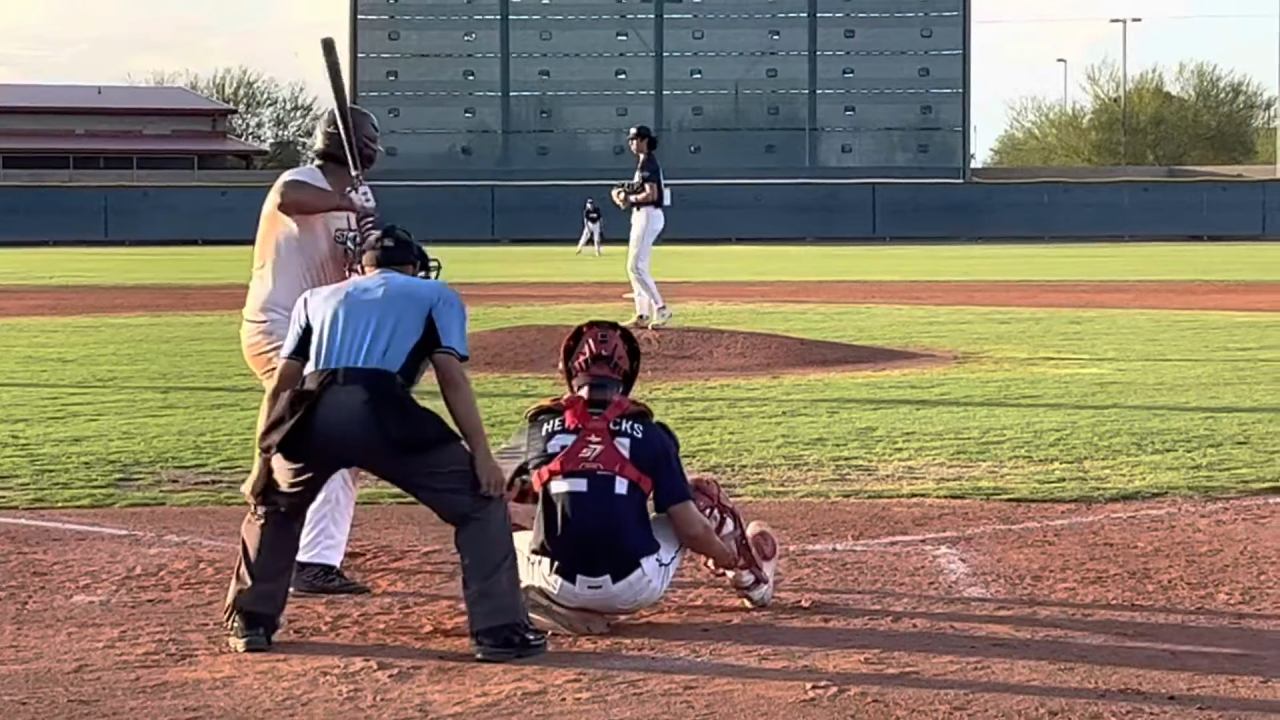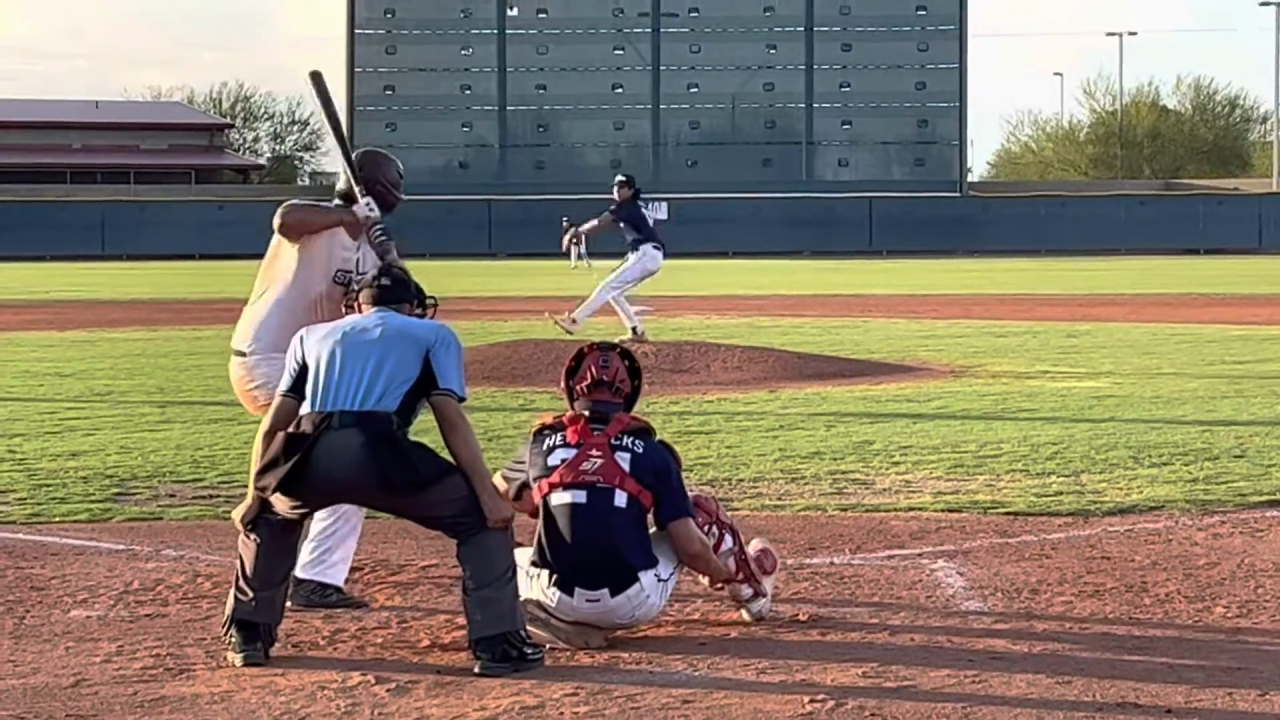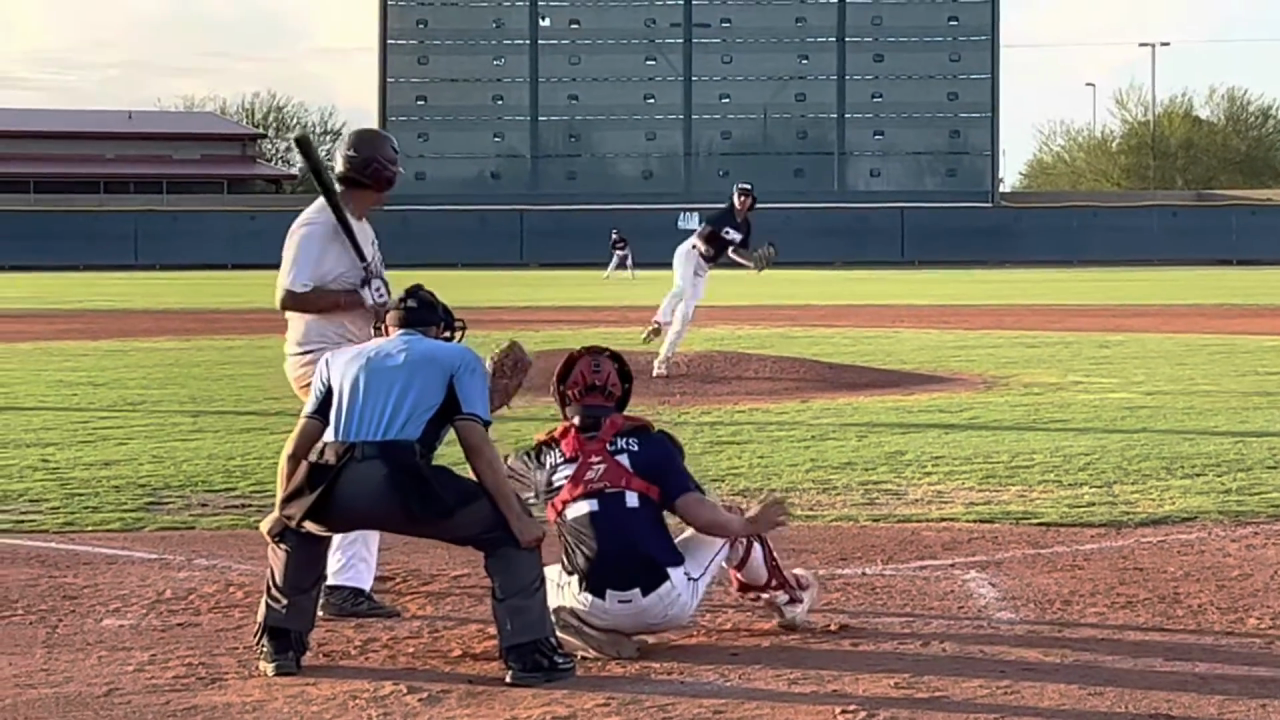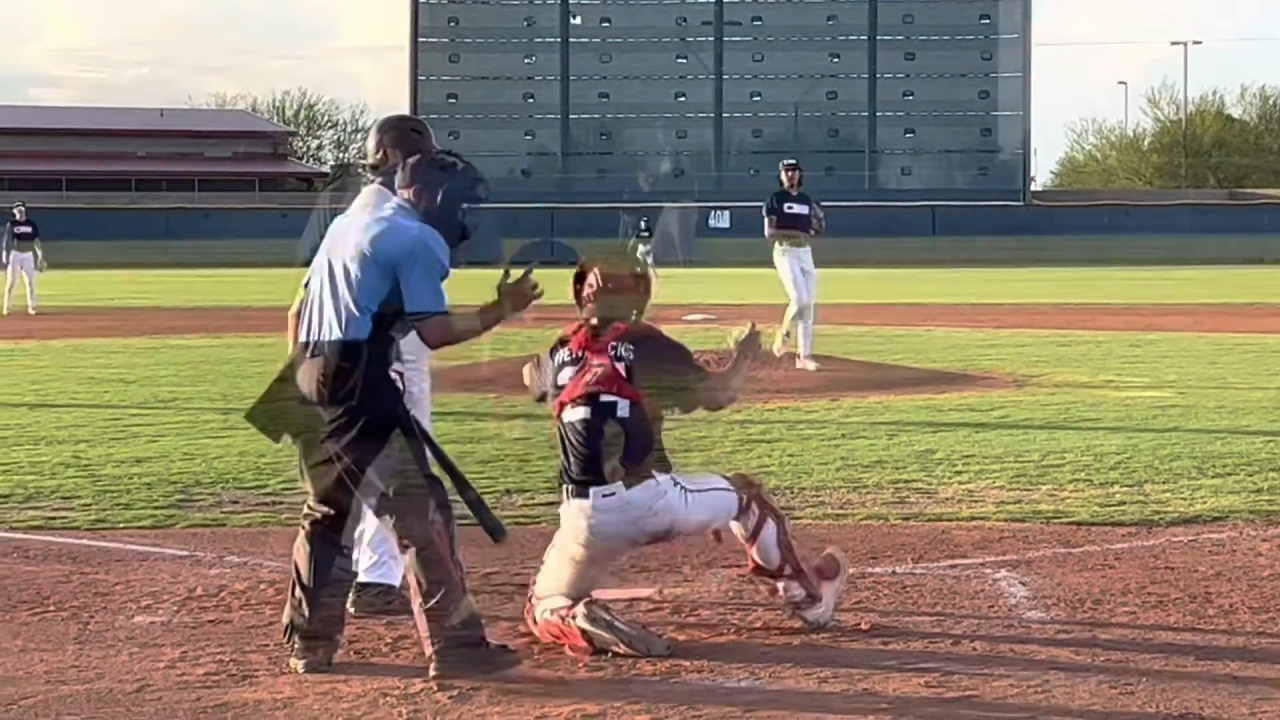
dt=1s
person 1, frame 1
left shoulder: (348, 197)
right shoulder: (303, 180)
right elbow: (287, 199)
left wrist: (369, 234)
right wrist: (347, 203)
right hip: (283, 332)
right ankle: (314, 565)
person 1, frame 2
left shoulder: (370, 240)
right shoulder: (318, 224)
right elbow: (284, 221)
left wrist: (387, 256)
right wrist: (350, 214)
right hip: (266, 362)
left ankle: (334, 547)
right ankle: (315, 581)
person 1, frame 3
left shoulder: (359, 224)
right shoulder: (318, 225)
right elbow: (290, 298)
left wrist: (382, 302)
right wrist: (360, 299)
right hip: (327, 362)
left ankle: (335, 570)
right ankle: (344, 590)
person 1, frame 4
left shoulder: (371, 205)
right shoulder: (383, 211)
right hip: (391, 355)
left knee: (377, 463)
right knee: (398, 468)
left ankle: (359, 569)
right ankle: (376, 583)
person 2, frame 1
left shoulder: (317, 296)
right shoulder: (436, 293)
left elbow: (280, 386)
right elbow: (451, 376)
left wrist: (262, 464)
right wrist: (482, 456)
left hip: (313, 418)
right hip: (381, 413)
left knee: (274, 500)
right knee: (481, 501)
left ankle: (250, 621)
right ankle: (500, 630)
person 2, frame 2
left shoulder: (311, 335)
right shoulder: (433, 333)
left elbow: (274, 425)
right elbow: (450, 417)
left wrist: (255, 496)
right wrist: (488, 495)
left hip: (309, 460)
right hip: (378, 455)
left knee: (268, 516)
right knee: (480, 515)
left ankle: (248, 635)
right ankle: (497, 643)
person 2, frame 3
left shoulder: (338, 358)
right shoulder: (458, 357)
left elbow: (296, 449)
right elbow: (476, 443)
left wrist: (282, 512)
right wrist: (517, 518)
left hip: (333, 490)
right hip: (402, 484)
left knee: (294, 527)
right knee: (510, 528)
left ankle: (279, 646)
right ankle: (529, 653)
person 2, frame 4
left shoulder: (343, 224)
right shoulder: (422, 239)
left elbow: (300, 314)
right elbow: (436, 333)
right wrist: (501, 310)
left hip: (311, 376)
right hip: (359, 383)
left knee: (327, 513)
right knee: (419, 508)
left ankle: (311, 640)
right ankle: (455, 644)
person 3, frame 1
left shoulder: (540, 428)
right shoulder: (649, 434)
right elbow: (691, 530)
right wrist: (727, 556)
left hip: (562, 586)
right hip: (635, 589)
right knee: (703, 495)
left ankle: (555, 602)
right ankle: (753, 581)
person 3, frame 2
left shoulder: (543, 442)
right shoulder: (650, 451)
left elbow: (500, 491)
right elbow: (691, 548)
right wrist: (721, 572)
left hip: (557, 601)
right hip: (632, 605)
right knee: (703, 510)
left ankle: (564, 622)
right ankle: (751, 590)
person 3, frame 3
left shoulder: (544, 458)
right shoulder: (649, 444)
right elbow: (699, 513)
right wrist: (748, 524)
left hip: (593, 609)
right hip: (668, 605)
right knee: (728, 522)
left ankle: (586, 629)
right ankle: (786, 599)
person 3, frame 4
left shoulder: (560, 351)
right shoulder: (647, 344)
left elbow: (531, 378)
right elbow: (716, 396)
right wrist: (745, 355)
left hip: (586, 514)
right hip: (649, 498)
left knee: (544, 611)
right knee: (744, 495)
left ankle: (580, 625)
right ankle: (806, 597)
person 4, frame 1
left shoulder: (648, 163)
right shoulder: (645, 163)
left elbow: (651, 195)
left wrist: (629, 198)
right wrist: (628, 194)
left hip: (647, 216)
right hip: (644, 216)
left knee: (636, 265)
right knee: (638, 266)
left ankle: (661, 310)
right ankle: (643, 315)
person 4, frame 2
left shoulder: (626, 206)
right shoulder: (634, 208)
left elbow: (599, 222)
left wrist: (576, 231)
left hip: (647, 255)
right hip: (648, 255)
left knee: (607, 287)
right knee: (613, 294)
left ankle: (574, 321)
right ankle: (637, 332)
person 4, frame 3
left shoulder: (745, 226)
right shoulder: (720, 215)
left elbow: (736, 252)
right elbow: (696, 236)
left wrist: (753, 263)
right wrist: (703, 246)
left hip: (701, 267)
right hip: (688, 253)
left knee: (685, 316)
right knee: (682, 287)
left ankle: (663, 360)
right ankle: (657, 323)
person 4, frame 4
left shoulder: (807, 199)
right shoulder: (775, 199)
right elbow: (769, 232)
left wrist: (817, 228)
right wrist: (794, 233)
left hip: (805, 252)
right hip: (785, 252)
left knee: (808, 304)
right knee: (799, 299)
left ankle: (804, 355)
right ankle: (784, 334)
